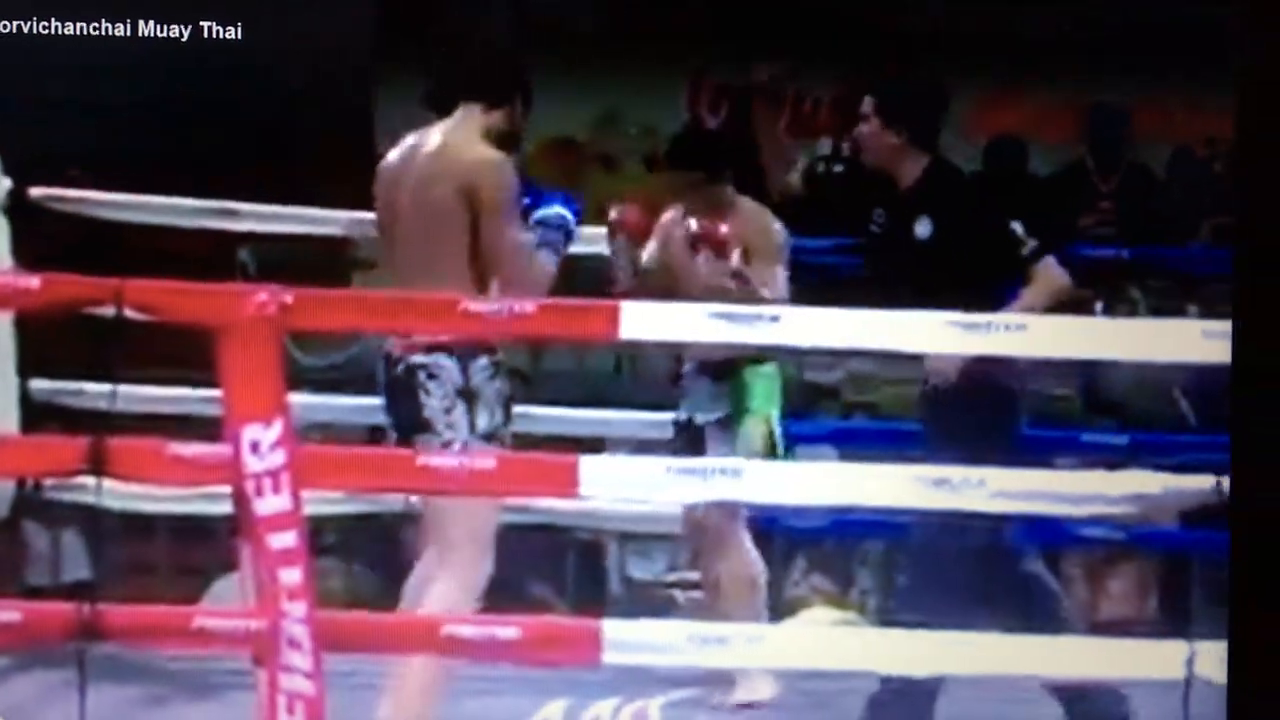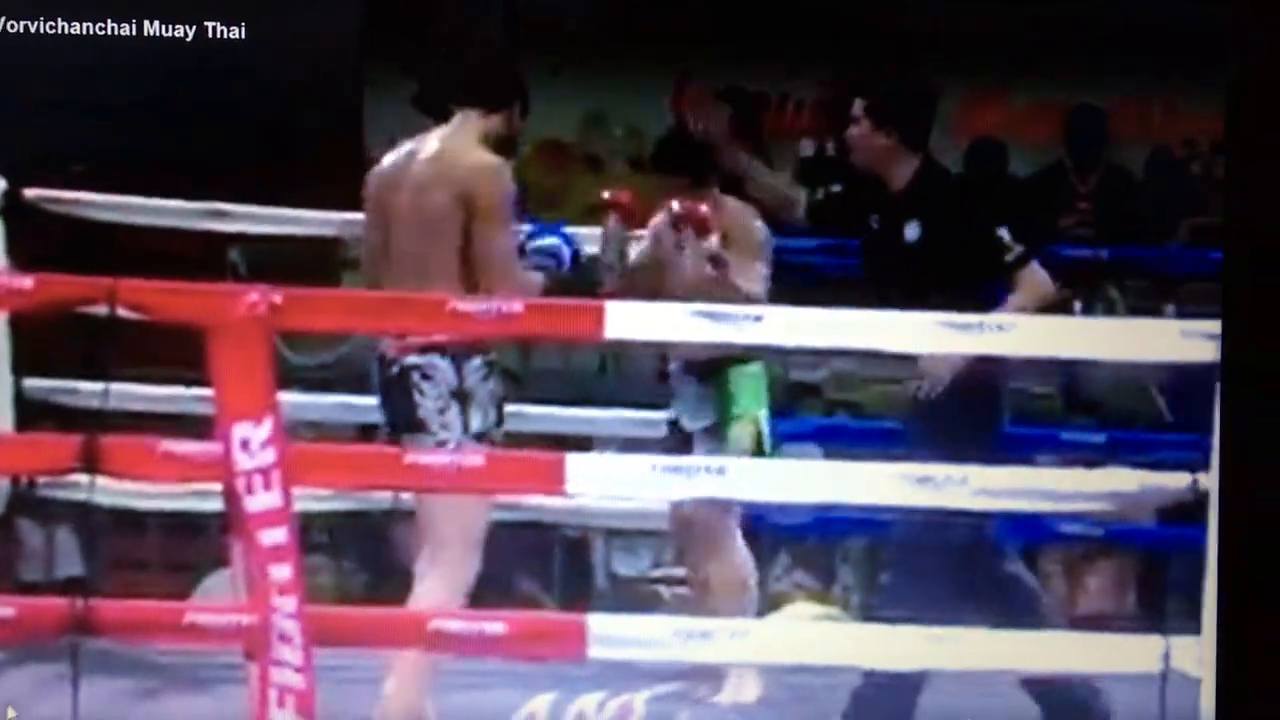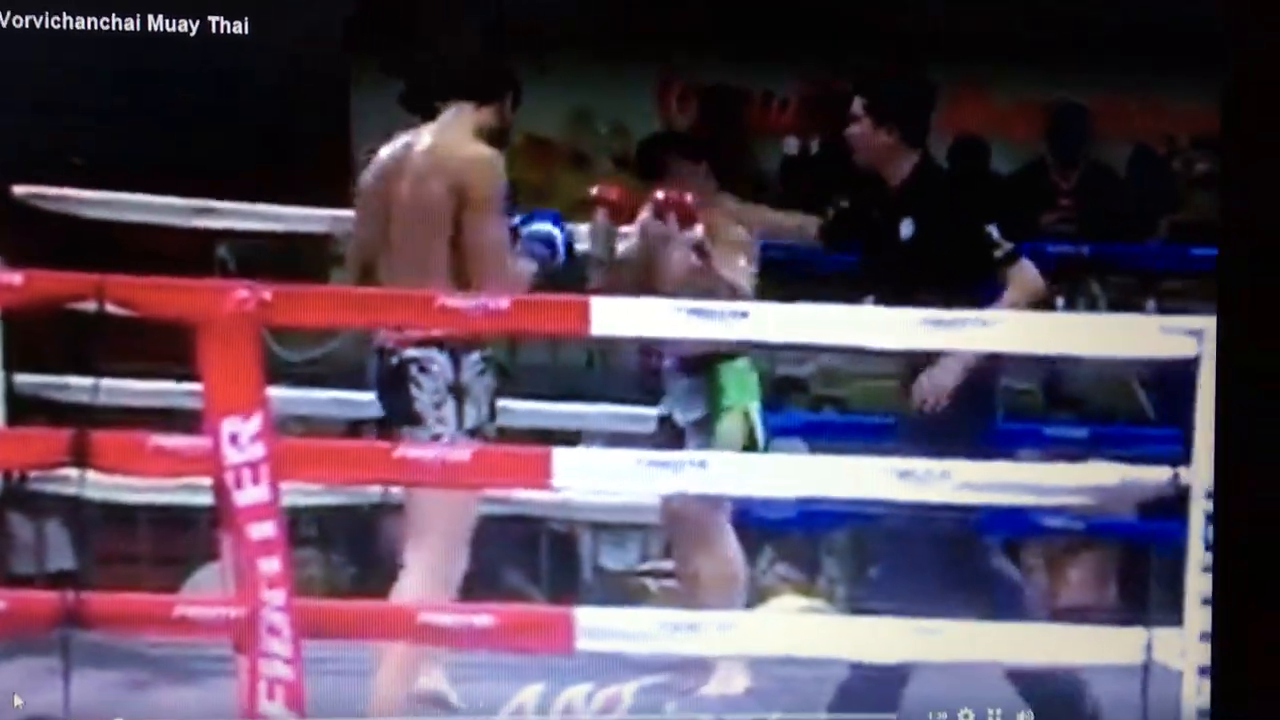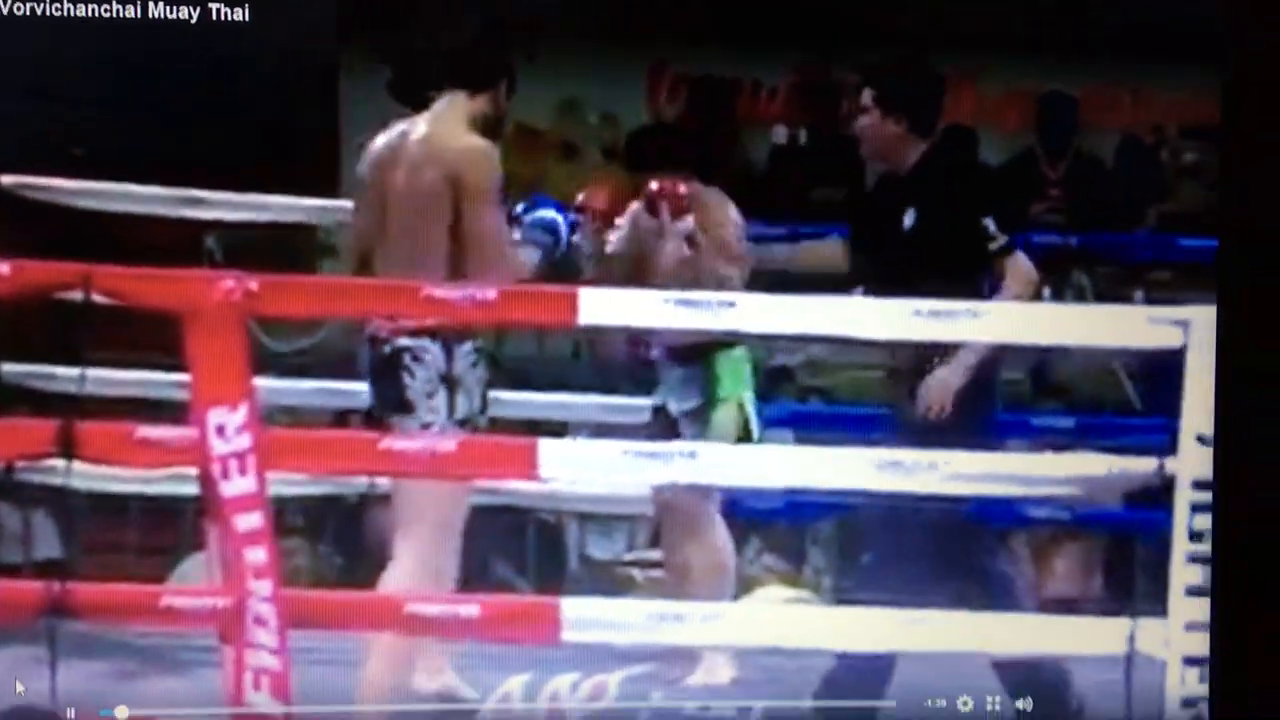
dt=0.1s
person 1, frame 1
left shoulder: (397, 160)
right shoulder: (487, 165)
right elbow: (522, 288)
right wrist: (551, 236)
left hip: (403, 361)
right hip: (454, 366)
left knee: (442, 549)
right knee: (467, 566)
person 1, frame 2
left shoulder: (389, 167)
right shoulder: (483, 171)
right elbow: (502, 296)
right wrist: (546, 263)
left hip: (397, 362)
right hip: (449, 367)
left knee: (443, 546)
right knee: (453, 563)
person 1, frame 3
left shoulder: (387, 158)
right shoulder: (478, 162)
left elbow: (361, 267)
right elbow: (492, 287)
right wrist: (538, 251)
left hip: (395, 352)
right hip: (445, 359)
left knee: (435, 535)
right knee: (437, 555)
left ankle: (421, 664)
person 1, frame 4
left shoulder: (383, 146)
right shoulder: (472, 152)
left elbow: (361, 257)
right elbow: (493, 275)
left hip: (389, 343)
right hip: (437, 351)
left knee: (440, 518)
right knee: (420, 542)
left ankle: (431, 666)
right ankle: (370, 701)
person 2, frame 1
left shoulder: (961, 201)
right shoulder: (886, 205)
left elbow: (1051, 280)
left hip: (974, 399)
right hip: (947, 401)
left knee: (931, 568)
right knee: (986, 558)
person 2, frame 2
left shoulder: (948, 202)
right shoulder: (880, 205)
left elbow: (1037, 286)
right elbow: (795, 205)
left wrist: (964, 350)
right wrist: (728, 150)
left hip: (961, 405)
right hip: (937, 405)
left knee: (916, 560)
right knee: (976, 556)
person 2, frame 3
left shoulder: (940, 201)
right shoulder: (887, 203)
left elbow: (1027, 283)
right elbow: (813, 230)
left wrist: (956, 360)
left hip: (951, 398)
right hip: (925, 399)
left knee: (901, 552)
right knee: (966, 553)
person 2, frame 4
left shoulder: (951, 187)
right shoulder: (896, 193)
left elbow: (1022, 277)
right elbow: (851, 258)
left wrist: (958, 364)
left hip: (948, 394)
right hip: (927, 390)
left knee: (892, 547)
right knee: (963, 545)
person 3, frame 1
left shoulder: (759, 227)
right shoulder: (671, 225)
left elbow: (775, 311)
right elbow: (641, 302)
left wrist: (734, 278)
right wrist: (628, 254)
left hip: (743, 381)
right hip: (697, 377)
left knee: (723, 516)
right knee: (699, 523)
left ankle: (755, 669)
person 3, frame 2
left shoulder: (743, 226)
right shoulder: (659, 223)
left elbow: (753, 307)
right elbow: (625, 295)
left wrist: (714, 256)
right wrist: (611, 248)
left hip: (730, 380)
right hip: (684, 378)
left knee: (714, 518)
right knee: (684, 518)
left ankle: (742, 670)
person 3, frame 3
left shoulder: (731, 221)
right shoulder: (650, 220)
left elbow: (737, 300)
right elbow: (613, 292)
left wrist: (698, 254)
right wrist: (603, 241)
left hip: (721, 375)
right hip: (677, 373)
left knee: (704, 511)
right knee: (678, 514)
left ankle: (732, 661)
person 3, frame 4
left shoulder: (715, 212)
right shoulder: (638, 213)
left elbow: (729, 284)
right elbow: (608, 278)
left wrist: (691, 235)
left hip: (713, 365)
right hip: (670, 363)
left knee: (695, 501)
right knee: (667, 503)
left ankle: (717, 654)
